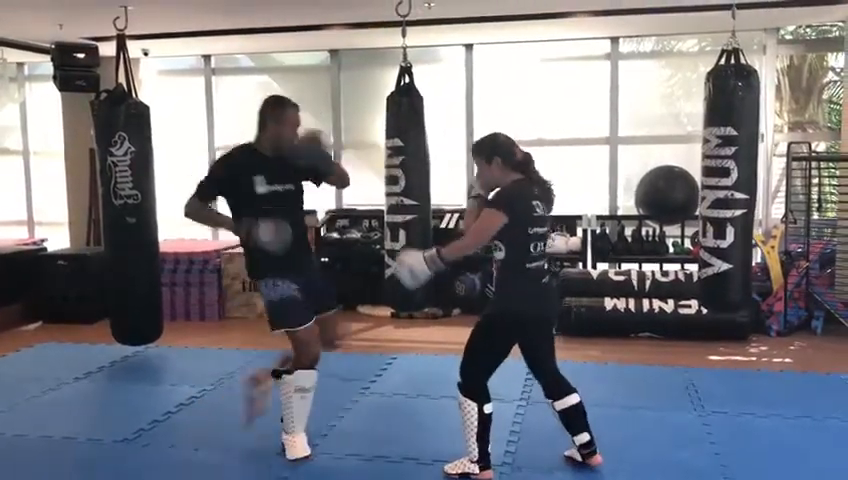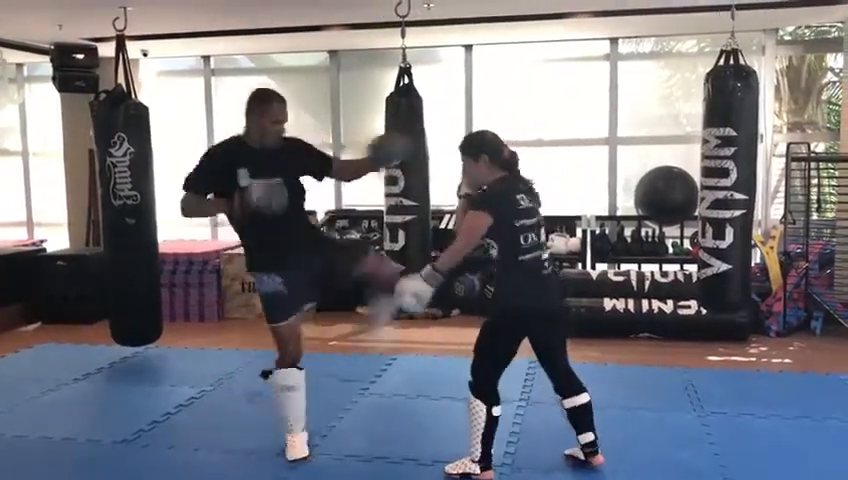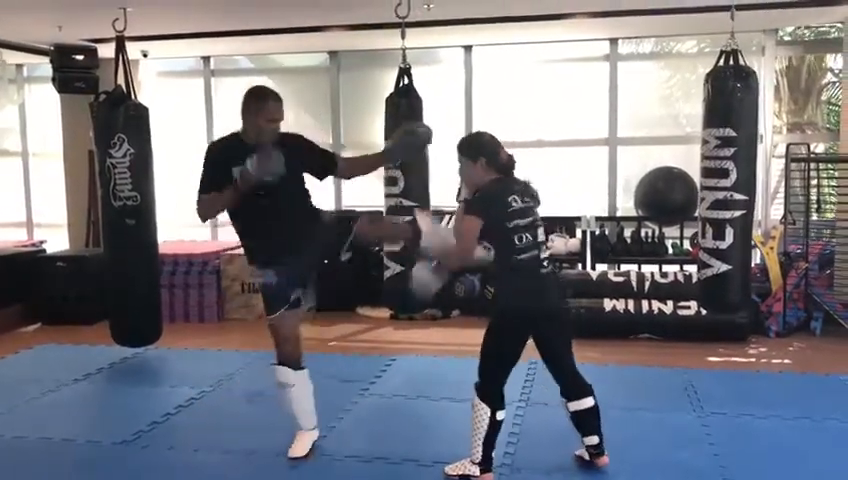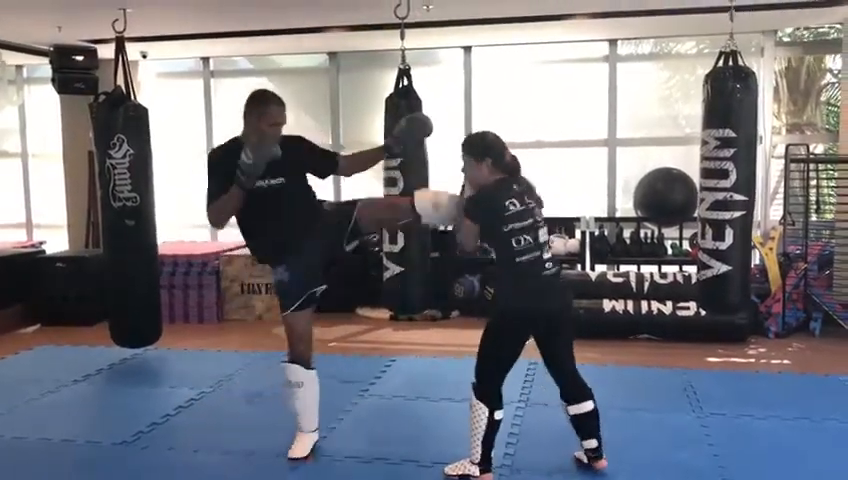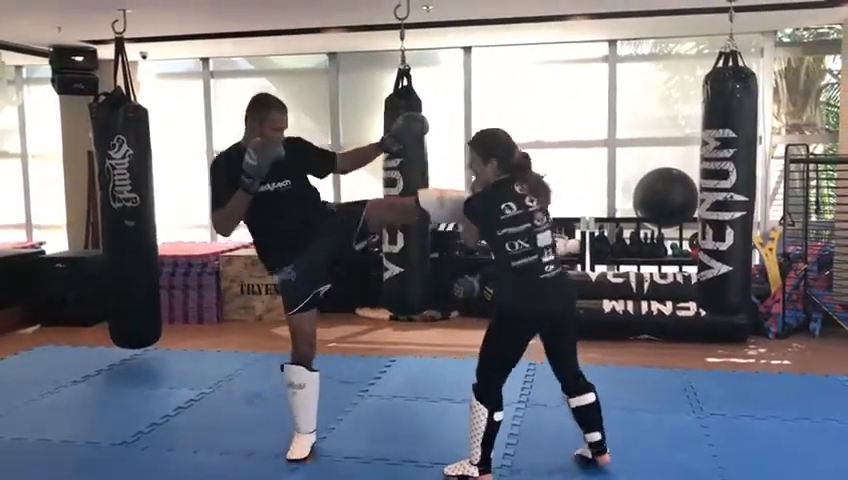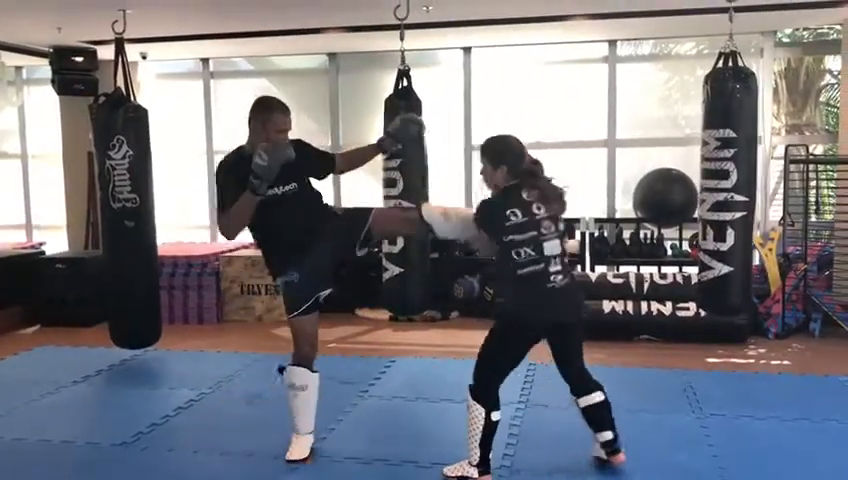
dt=0.1s
person 1, frame 1
left shoulder: (296, 158)
right shoulder: (235, 163)
left elbow: (341, 181)
right elbow: (194, 208)
left wrist: (321, 156)
right wrist: (241, 227)
left hip: (302, 262)
right hip: (276, 273)
right knee: (308, 350)
left ankle: (265, 381)
right ankle: (293, 433)
person 1, frame 2
left shoulder: (290, 149)
right shoulder: (222, 157)
left elbow: (340, 170)
right elbow: (187, 207)
left wrist: (375, 159)
right wrist: (236, 203)
left hip: (309, 243)
right hip: (273, 266)
left knee: (383, 273)
right knee: (290, 350)
right ankle: (296, 432)
person 1, frame 3
left shoulder: (294, 145)
right shoulder: (222, 153)
left elbow: (345, 168)
right elbow: (204, 211)
left wrist: (391, 153)
right wrist: (241, 183)
left hip: (312, 232)
right hip: (274, 259)
right knee: (287, 347)
right ankle: (307, 429)
person 1, frame 4
left shoulder: (293, 147)
right shoulder: (224, 158)
left elbow: (344, 165)
right elbow: (216, 220)
left wrist: (391, 148)
right wrist: (244, 180)
left hip: (321, 227)
right hip: (286, 257)
left knee: (389, 207)
right knee: (299, 345)
right ankle: (307, 431)
person 1, frame 5
left shoulder: (294, 148)
right shoulder: (227, 164)
left elbow: (340, 163)
right elbow: (222, 227)
left wrist: (386, 144)
right wrist: (248, 183)
left hip: (329, 227)
right hip: (291, 258)
left knee: (394, 207)
right knee: (303, 347)
right ankle: (305, 433)
person 1, frame 6
left shoulder: (296, 151)
right shoulder: (232, 168)
left elbow: (337, 163)
right elbow: (228, 230)
left wrist: (385, 144)
right wrist: (257, 187)
left hip: (331, 230)
right hip: (293, 262)
left knee: (399, 220)
right knee: (304, 349)
right ankle: (303, 435)
person 2, frame 1
left shoulder: (508, 197)
right shoulder: (534, 191)
left elbow: (470, 241)
right elbow: (486, 229)
left wrist: (428, 260)
right wrist: (481, 195)
left hip: (513, 305)
right hip: (541, 300)
left knee: (472, 377)
right knee: (549, 373)
right ankle: (588, 449)
person 2, frame 2
left shoulder: (491, 197)
right shoulder: (522, 188)
left elbow: (462, 245)
left wrist: (426, 277)
right wrist: (471, 197)
left hip: (516, 302)
right hip: (547, 297)
left knee: (483, 380)
right knee: (559, 371)
right ankle: (590, 448)
person 2, frame 3
left shoulder: (484, 198)
right shoulder: (520, 189)
left elbow: (461, 252)
left hip: (516, 301)
right hip: (549, 296)
left knee: (490, 382)
right knee: (566, 371)
right ankle: (596, 450)
person 2, frame 4
left shoulder: (480, 202)
right shoulder: (524, 190)
left elbow: (467, 245)
left hip: (517, 304)
right hip: (554, 297)
left knee: (487, 382)
right knee: (568, 376)
person 2, frame 5
left shoulder: (480, 202)
right shoulder: (534, 187)
left elbow: (471, 240)
left hip: (518, 305)
right hip: (559, 296)
left knee: (488, 383)
right knee: (570, 371)
right ankle: (597, 448)
person 2, frame 6
left shoulder: (491, 208)
right shoulder: (548, 193)
left elbow: (484, 244)
left hip: (524, 310)
right hip: (566, 302)
left knee: (483, 383)
right knee: (577, 374)
right ankle: (612, 449)
